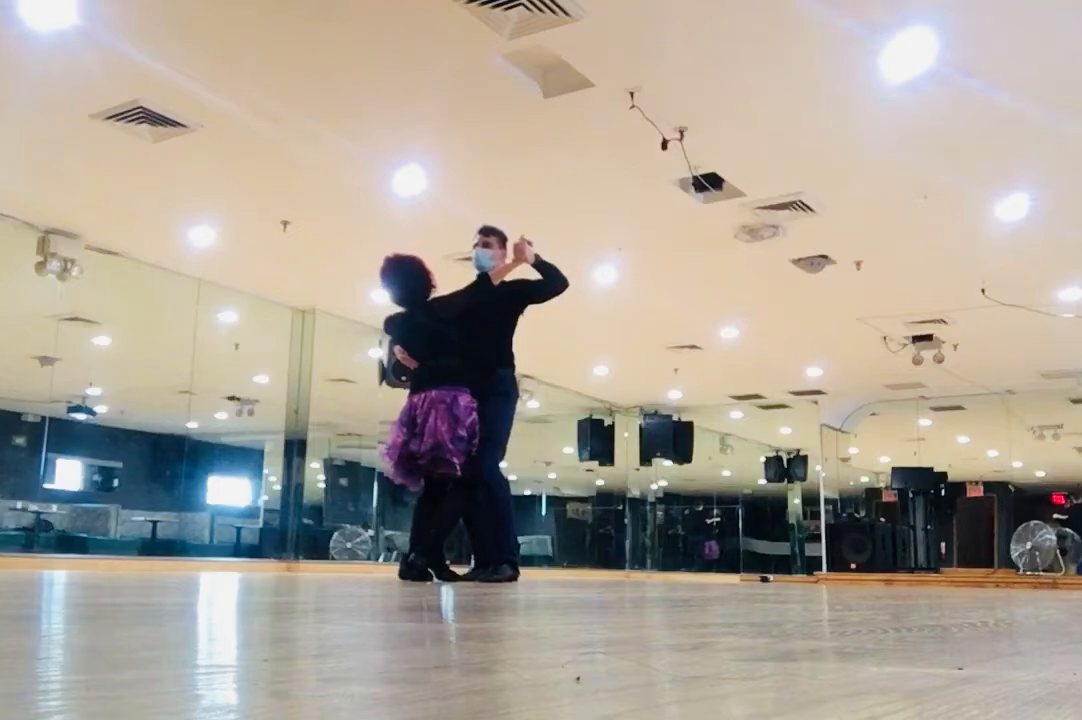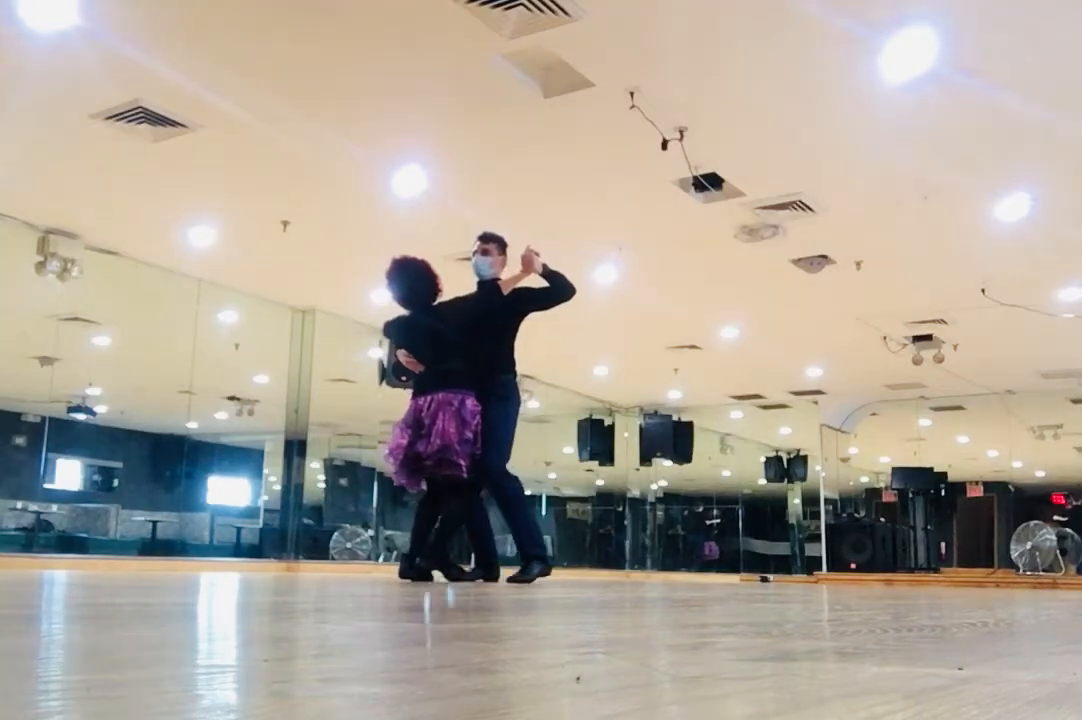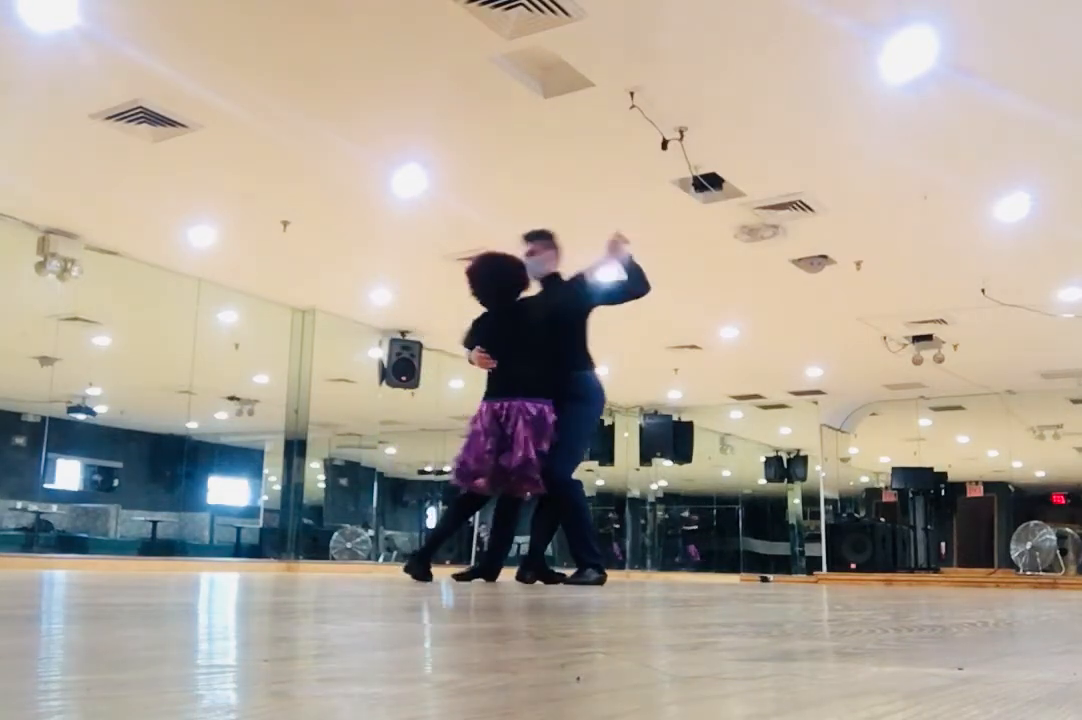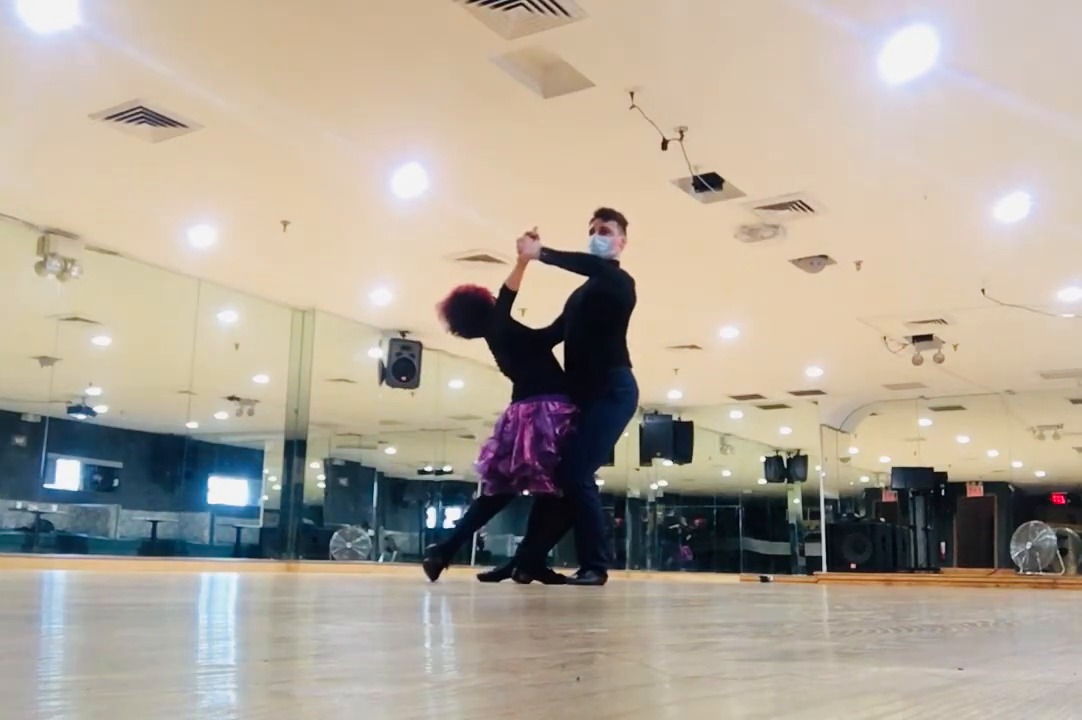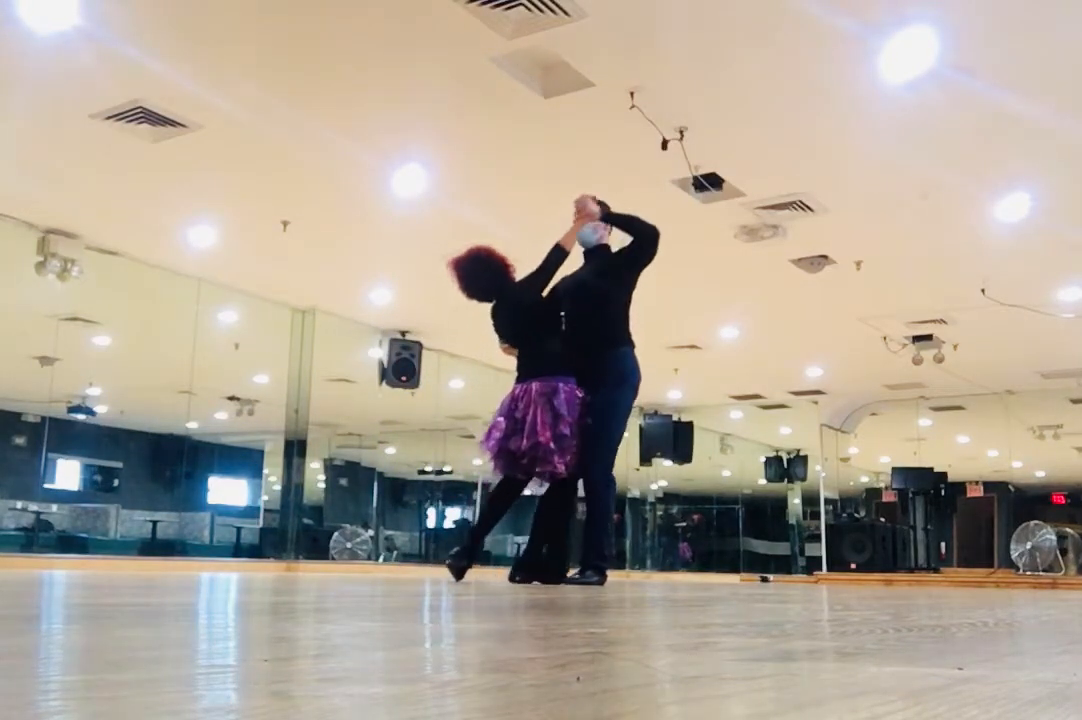
dt=1s
person 1, frame 1
left shoulder: (512, 291)
right shoulder: (457, 299)
left elbow: (558, 284)
left wrist: (532, 259)
right wrist: (405, 348)
left hip: (497, 387)
left knee: (486, 467)
right knee: (464, 473)
left ankle: (506, 559)
right ankle: (485, 560)
person 1, frame 2
left shoulder: (515, 298)
right shoulder: (458, 305)
left elbow: (565, 291)
left wrist: (539, 269)
right wrist: (406, 352)
left hip: (499, 392)
left knee: (492, 468)
left ankle: (535, 556)
right ankle: (486, 562)
person 1, frame 3
left shoulder: (582, 291)
left elbow: (637, 288)
left wrist: (623, 259)
right wrist: (479, 353)
left hip: (578, 392)
left knee: (558, 472)
right knee: (548, 475)
left ankle: (590, 565)
right ankle: (535, 560)
person 1, frame 4
left shoulder: (618, 282)
right shoulder: (581, 294)
left elbow: (595, 266)
right elbow: (555, 333)
left wrist: (541, 253)
left hip: (612, 390)
right hip: (582, 394)
left knee: (575, 474)
right knee: (557, 474)
left ankle: (594, 566)
right ankle: (528, 560)
person 1, frame 5
left shoulder: (620, 265)
right shoulder: (567, 282)
left elbow: (648, 235)
left wrist: (601, 212)
left hip: (615, 371)
right hip: (577, 376)
left knee: (596, 467)
left ankle: (595, 565)
person 2, frame 1
left shoulder: (395, 324)
right shoulder: (438, 311)
left hip: (420, 402)
right hip: (451, 399)
left knee: (433, 485)
right knee: (463, 479)
left ankle: (415, 558)
right ankle: (429, 552)
person 2, frame 2
left shoulder: (399, 327)
right shoulder: (448, 317)
right wrist: (526, 273)
left hip: (423, 406)
right hip: (457, 405)
left knee: (436, 487)
right knee: (459, 483)
left ankle: (415, 557)
right ankle: (432, 553)
person 2, frame 3
left shoulder: (482, 325)
right shoulder: (529, 311)
left elbow: (471, 345)
left hip: (495, 410)
right hip: (532, 410)
left knee: (477, 488)
right knee: (515, 489)
left ankle: (425, 556)
right ankle: (490, 564)
person 2, frame 4
left shoulder: (502, 336)
right shoulder: (499, 328)
left elbow: (548, 336)
right elbow: (505, 299)
right wrist: (523, 260)
left hip: (528, 411)
right hip: (546, 410)
left knee: (500, 491)
right knee: (553, 490)
left ankle: (444, 550)
right ankle: (528, 561)
person 2, frame 5
left shoulder: (501, 311)
right shoulder: (523, 295)
right elbow: (552, 261)
right wrist: (583, 223)
left hip: (526, 392)
right hip: (555, 391)
left knee: (515, 476)
right knee: (561, 479)
left ankle: (468, 550)
right ankle: (535, 561)
